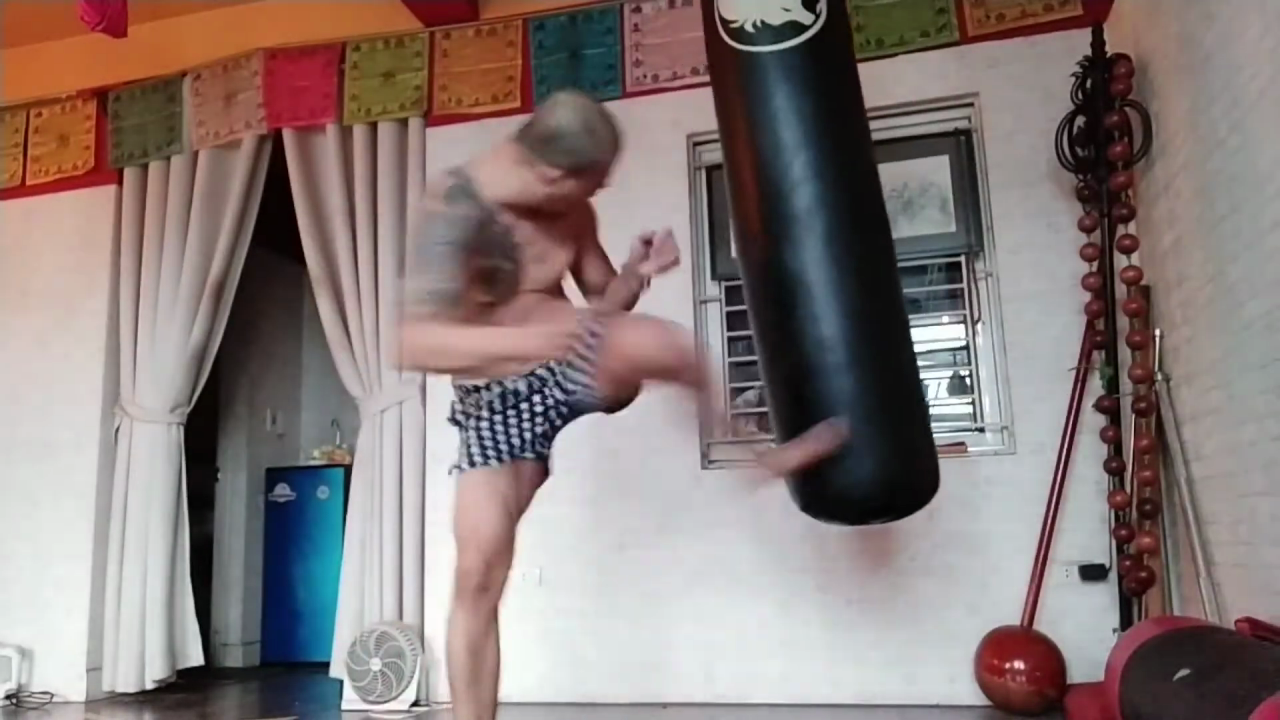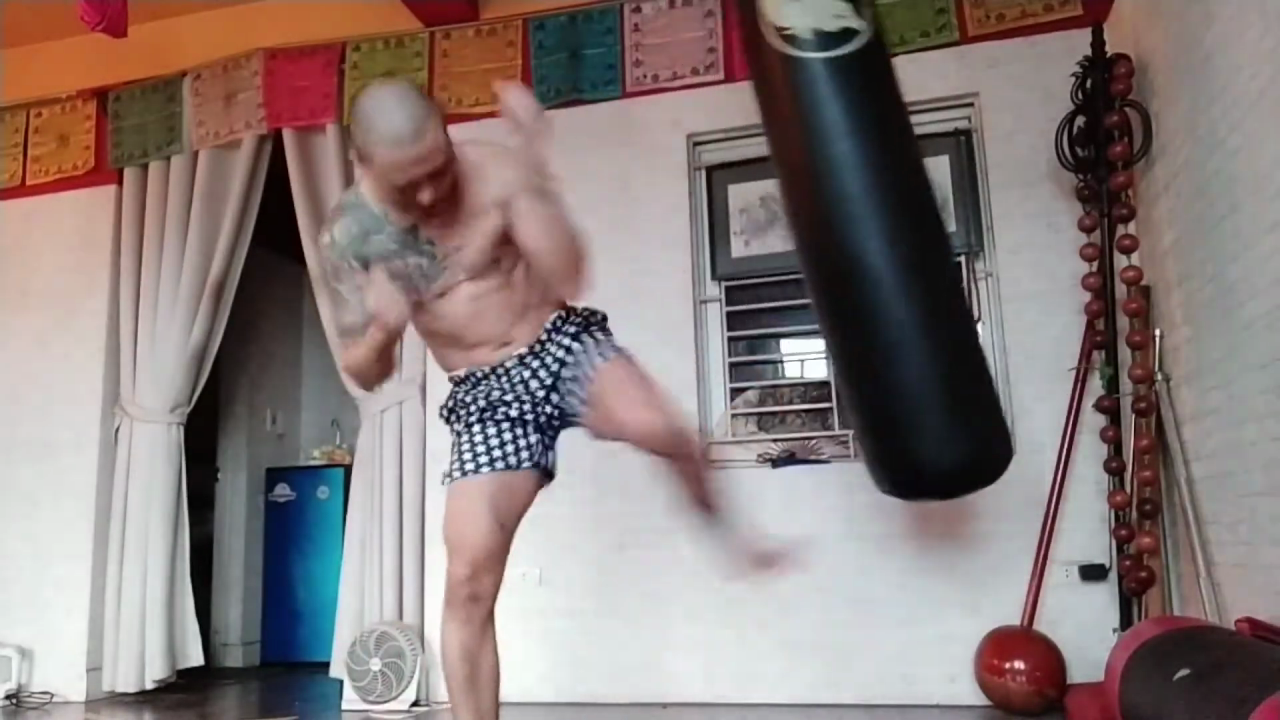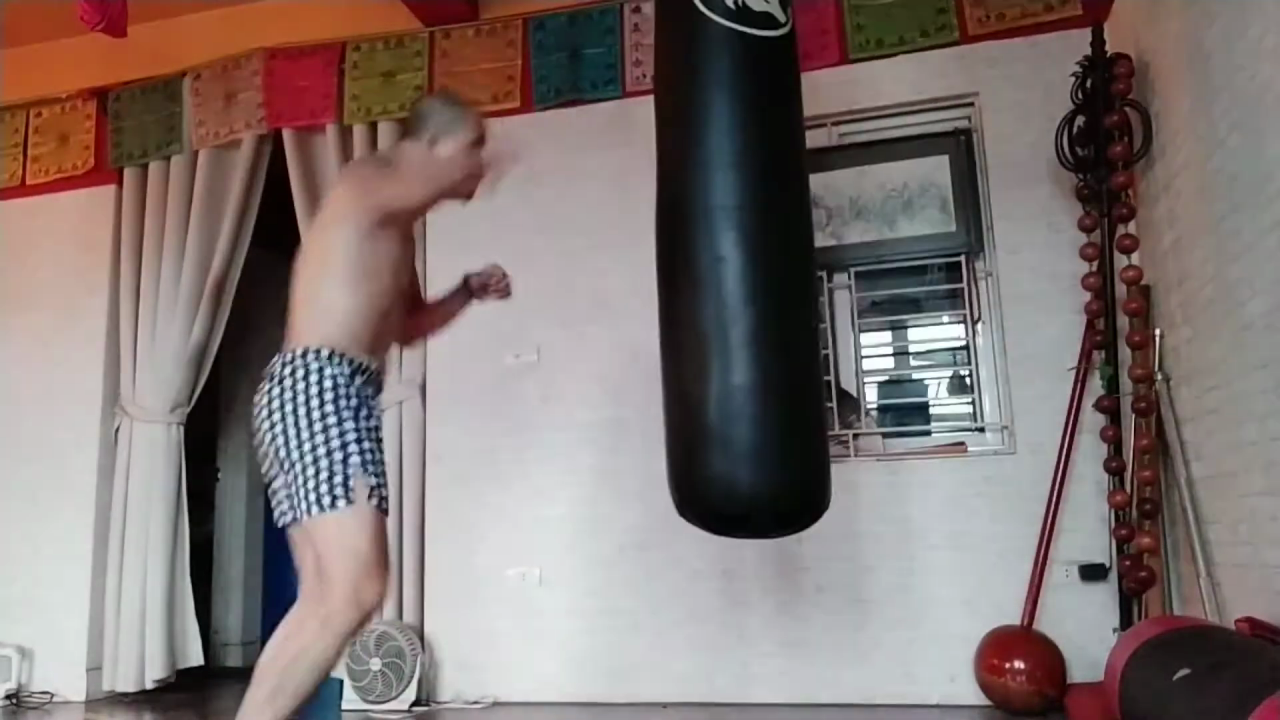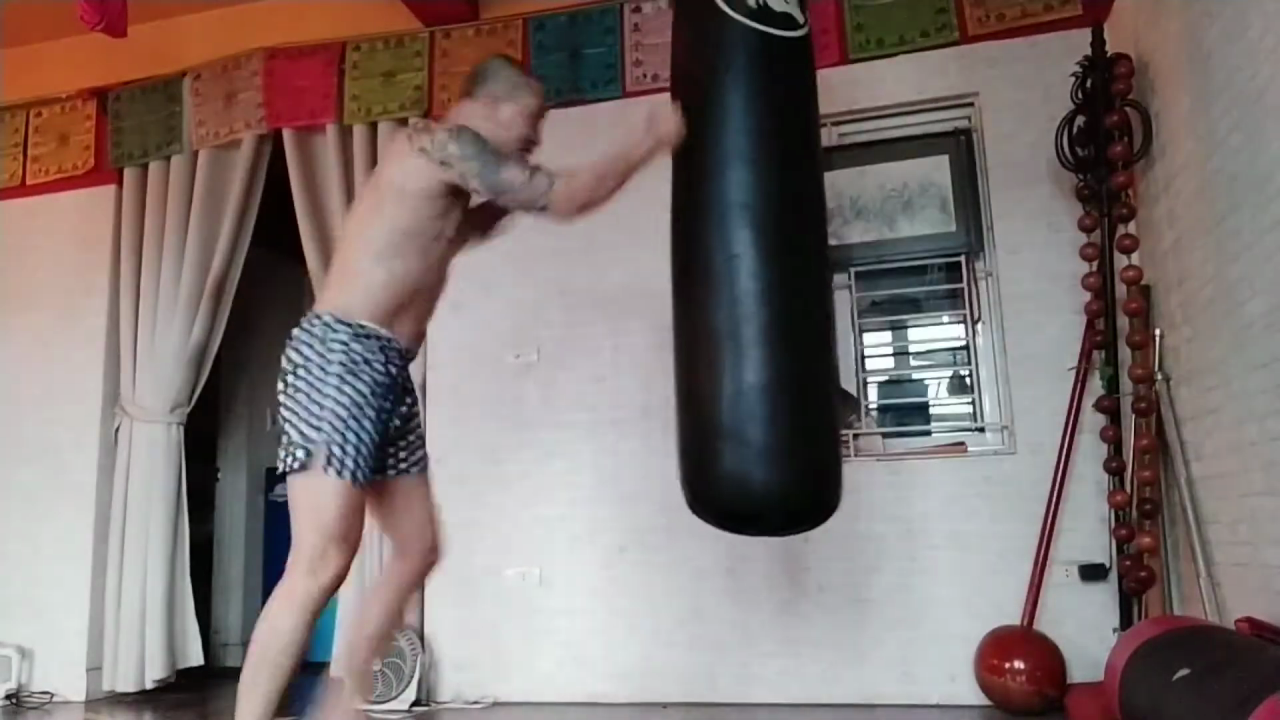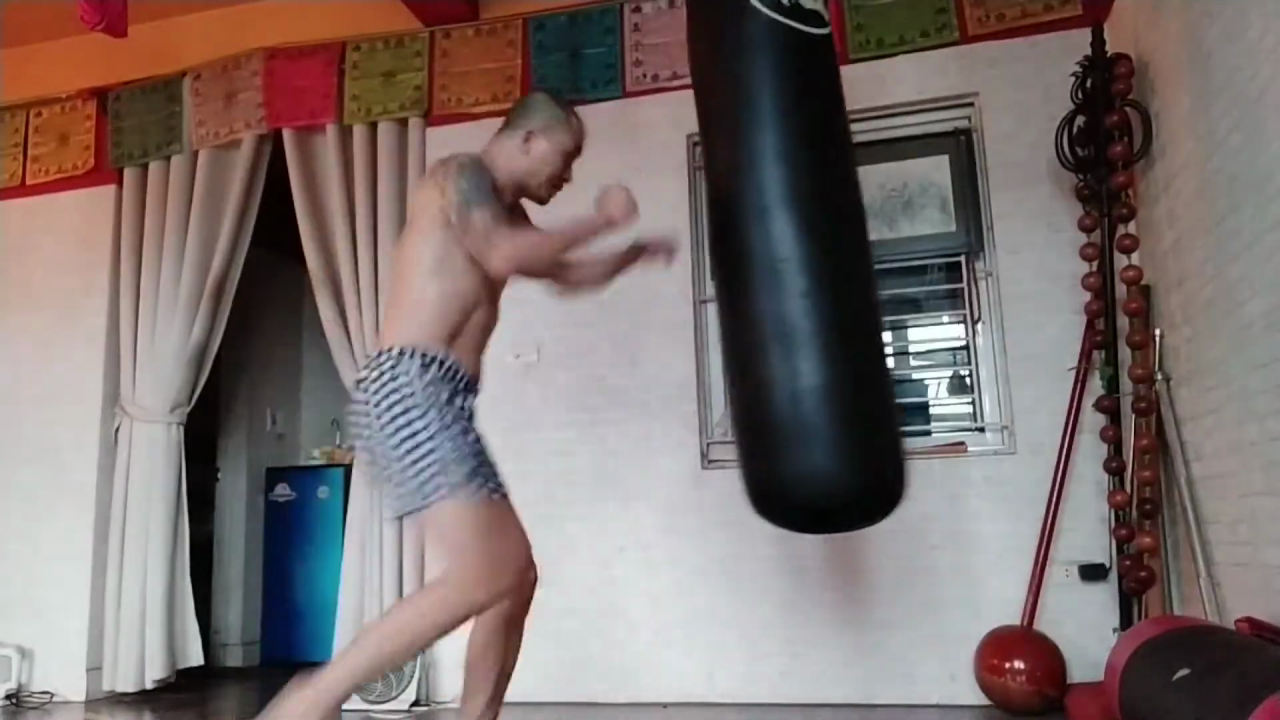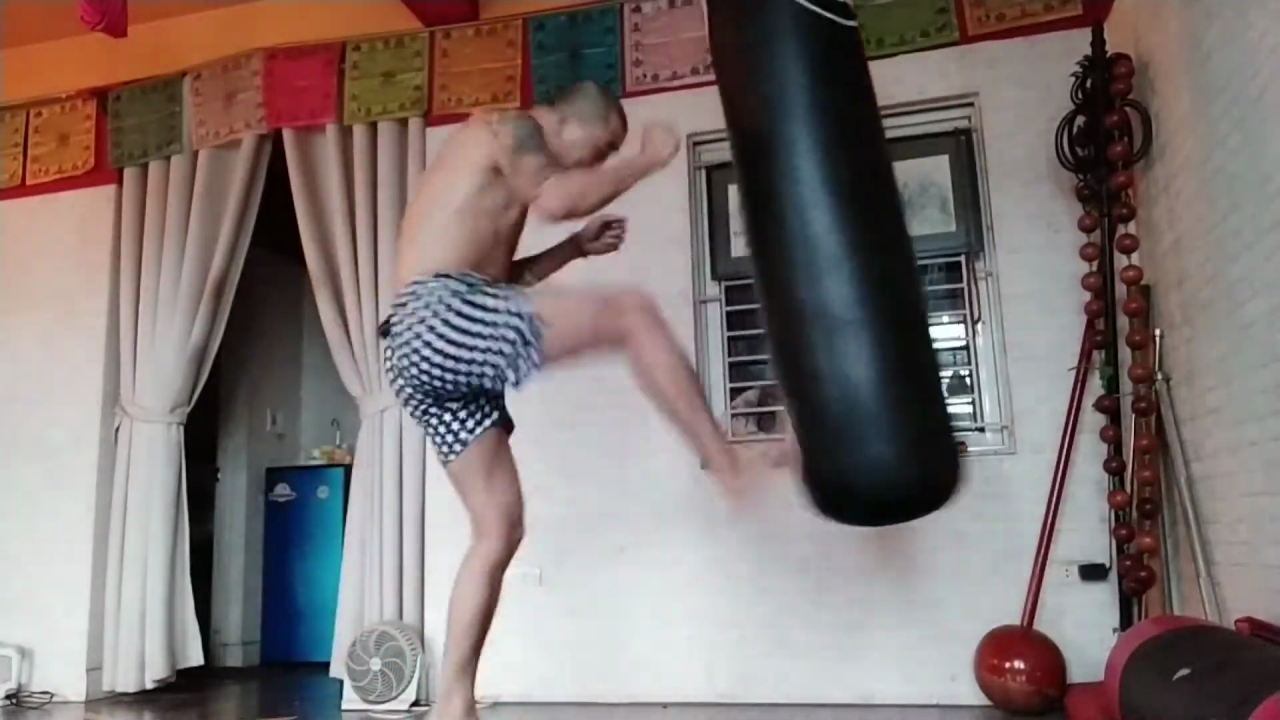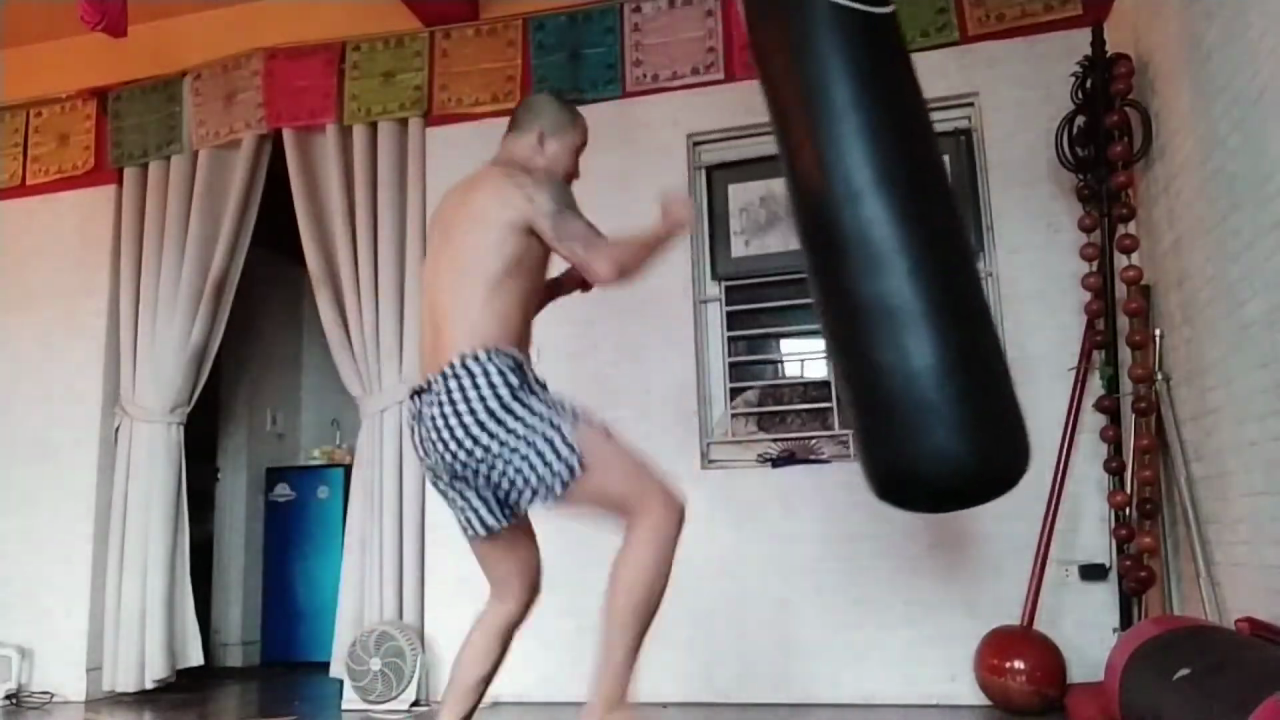
dt=0.2s
person 1, frame 1
left shoulder: (573, 209)
right shoulder: (449, 209)
left elbow: (606, 299)
right elbow: (420, 347)
left wrist: (644, 271)
right wrist: (528, 338)
left hip: (571, 364)
right hip: (495, 398)
left knee: (657, 343)
right knee: (478, 573)
left ankle: (775, 453)
person 1, frame 2
left shoulder: (486, 168)
right shoulder: (348, 234)
left elbow: (566, 282)
right elbow: (366, 373)
left wrist: (528, 176)
right wrist: (381, 328)
left hip: (562, 345)
right hip: (486, 400)
left knee: (663, 431)
right knee: (468, 584)
left ankle: (723, 528)
person 1, frame 3
left shoulder: (396, 243)
right shoulder: (369, 188)
left elbow: (407, 328)
right elbow: (384, 197)
left wrist: (469, 291)
right wrist: (466, 162)
left hip: (337, 399)
right hip: (320, 393)
left knee: (338, 593)
right knee: (355, 592)
person 1, frame 4
left shoulder: (447, 162)
right shoulder: (445, 143)
left elbow: (460, 228)
right elbow: (563, 198)
left wrist: (489, 212)
right wrist: (649, 136)
left hip: (376, 369)
right hip: (339, 359)
left knee: (417, 546)
right knee: (318, 565)
person 1, frame 5
left shoulder: (503, 210)
right shoulder: (464, 174)
left elbow: (570, 274)
right elbow: (507, 257)
left wrist: (636, 252)
right wrist: (604, 219)
left hip: (440, 405)
right hip: (413, 395)
left knee: (516, 579)
right knee: (473, 585)
person 1, frame 6
left shoulder: (500, 167)
right shoulder: (509, 129)
left elbow: (500, 277)
right elbow: (555, 199)
left wrist: (577, 248)
right wrist: (643, 161)
left hip: (430, 344)
right hip: (440, 313)
left knee: (500, 527)
right knee: (634, 313)
right ankle: (723, 456)
person 1, frame 7
left shoulder: (455, 201)
right shoulder: (526, 185)
right elbow: (609, 262)
left wrist: (561, 280)
right wrist: (670, 226)
left hip: (439, 416)
right hip: (489, 400)
left knee: (514, 590)
right knee: (659, 511)
